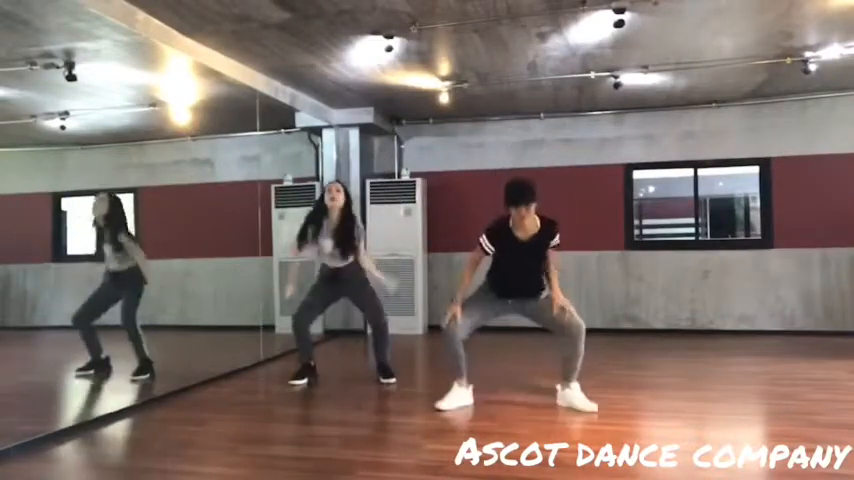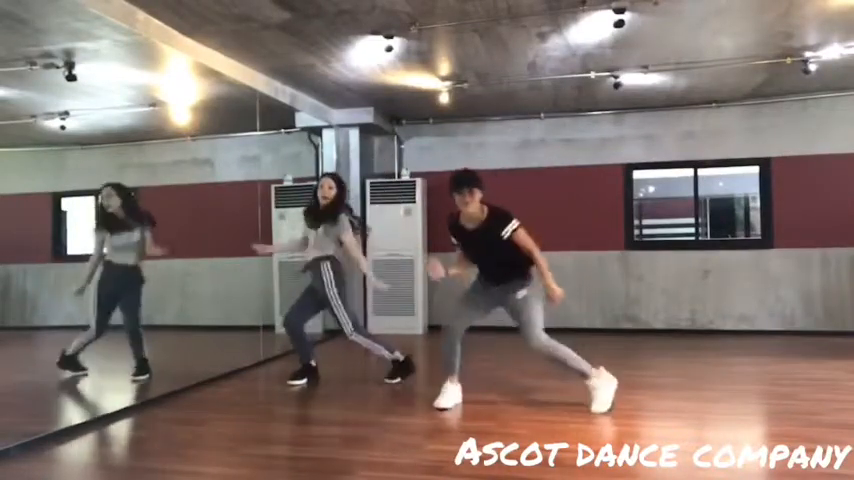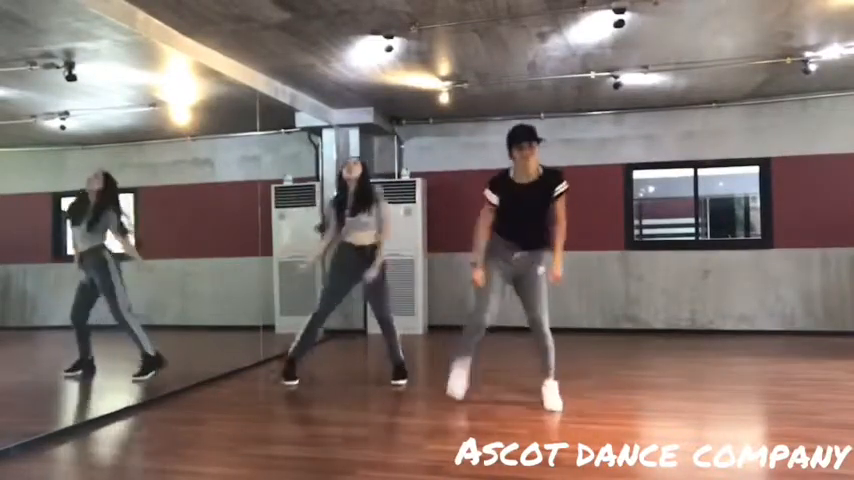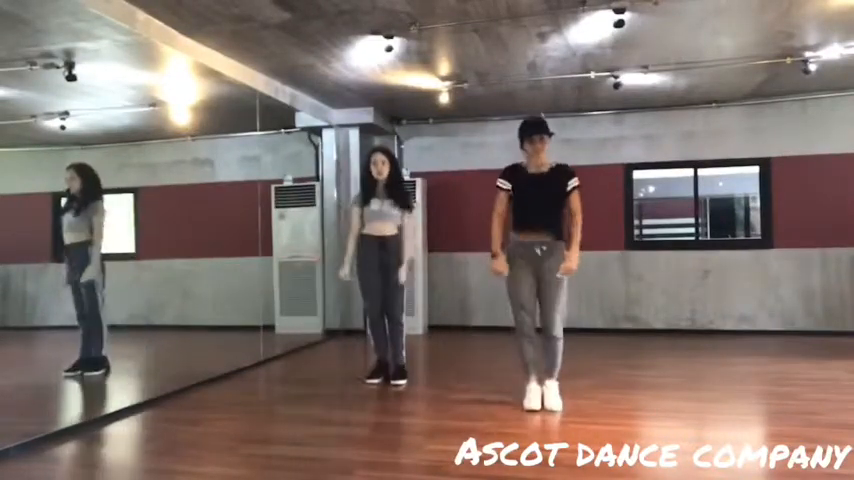
dt=0.5s
person 1, frame 1
left shoulder: (549, 229)
right shoulder: (496, 232)
left elbow: (549, 263)
right elbow: (473, 263)
left wrist: (556, 291)
right wrist: (457, 301)
left hip: (533, 296)
right hip: (493, 294)
left knee: (575, 327)
right knee: (452, 329)
left ankle: (568, 389)
right ankle: (462, 388)
person 1, frame 2
left shoulder: (500, 219)
right shoulder: (455, 225)
left elbow: (532, 251)
left wrist: (549, 284)
right wrist: (445, 271)
left hip: (519, 285)
right hip: (486, 286)
left knee: (536, 341)
right knee: (452, 329)
left ankle: (597, 378)
right ankle: (452, 385)
person 1, frame 3
left shoulder: (553, 179)
right shoulder: (499, 183)
left elbow: (558, 221)
right elbow: (484, 223)
left wrist: (557, 260)
right wrist: (477, 264)
left hip: (533, 257)
right hip: (500, 253)
left knee: (540, 323)
right knee: (483, 316)
left ankle: (550, 383)
right ankle: (462, 363)
person 1, frame 4
left shoulder: (564, 175)
right shoulder: (511, 175)
left elbow: (575, 215)
right elbow: (498, 216)
left wrist: (573, 253)
right wrist: (496, 255)
left hip: (554, 253)
right hip: (520, 252)
left knee: (553, 323)
right knee: (524, 323)
left ankle: (551, 382)
right ankle: (532, 383)
person 2, frame 1
left shoulder: (353, 225)
right shoulder: (315, 224)
left elbow: (362, 257)
right elbow: (300, 252)
left wrist: (381, 277)
right wrist: (290, 284)
left hip: (353, 276)
right hip: (327, 278)
left knee: (379, 320)
right knee: (299, 320)
left ankle: (383, 366)
right ankle: (307, 367)
person 2, frame 2
left shoulder: (339, 217)
right shoulder: (315, 216)
left elbow: (354, 249)
right elbow: (304, 243)
left wrist: (371, 277)
right wrist: (272, 248)
left hip: (326, 271)
right hip: (318, 276)
left knee: (350, 329)
right knee: (292, 321)
left ankle: (400, 361)
right ankle: (309, 367)
person 2, frame 3
left shoulder: (374, 195)
right shoulder: (336, 203)
left elbow: (386, 229)
right elbow: (331, 234)
left wrist: (378, 261)
right wrist: (314, 259)
left hip: (370, 259)
right hip: (345, 258)
left knee: (384, 316)
right knee: (321, 312)
left ankle: (398, 365)
right ankle: (292, 361)
person 2, frame 4
left shoulder: (400, 195)
right shoulder: (362, 195)
left elbow: (407, 232)
right elbow: (354, 230)
left wrist: (405, 264)
right wrist: (347, 262)
left hip: (392, 249)
right hip: (368, 250)
left knee: (394, 310)
right knee: (373, 309)
left ankle: (399, 365)
right ankle: (382, 362)
person 3, frame 1
left shoulder: (118, 234)
right shoulder: (103, 231)
left elbow: (140, 257)
left wrist: (144, 283)
left hip: (130, 281)
right hip: (111, 280)
left knee: (128, 321)
right knee: (80, 319)
left ankle: (145, 363)
right ankle: (100, 361)
person 3, frame 2
left shoulder: (141, 223)
right shoulder: (103, 225)
left elbow: (149, 249)
right elbow: (96, 256)
left wrist: (155, 250)
right wrist: (85, 282)
left hip: (131, 278)
right hip: (109, 276)
left knee: (133, 323)
right knee: (99, 328)
left ankle: (141, 363)
right ankle: (69, 357)
person 3, frame 3
left shoulder: (106, 213)
right shoulder: (79, 208)
left elbow: (124, 241)
right elbow: (76, 241)
left wrist: (142, 262)
right wrist: (78, 263)
left hip: (101, 262)
right hip: (87, 266)
left knee: (121, 312)
right knee: (77, 316)
left ankle: (151, 358)
right ankle: (85, 362)
person 3, frame 4
left shoulder: (94, 205)
right shoulder: (71, 205)
left elbow: (97, 238)
right elbow: (68, 236)
left wrist: (93, 267)
right wrist: (68, 268)
left hip: (86, 257)
right hip: (72, 258)
left knee: (93, 309)
right knee: (82, 312)
left ankle: (99, 359)
right ankle: (86, 358)
